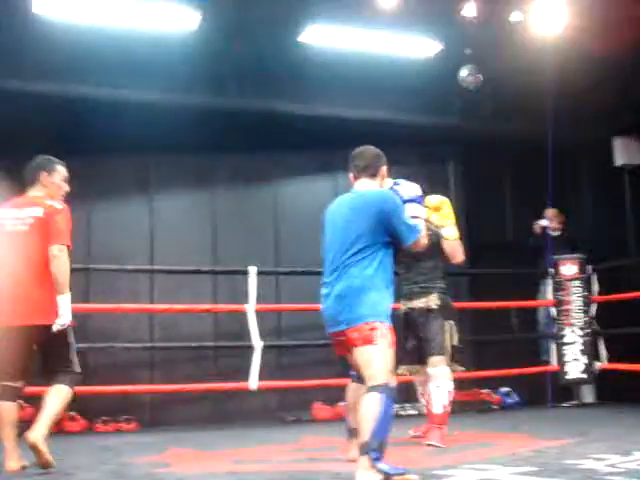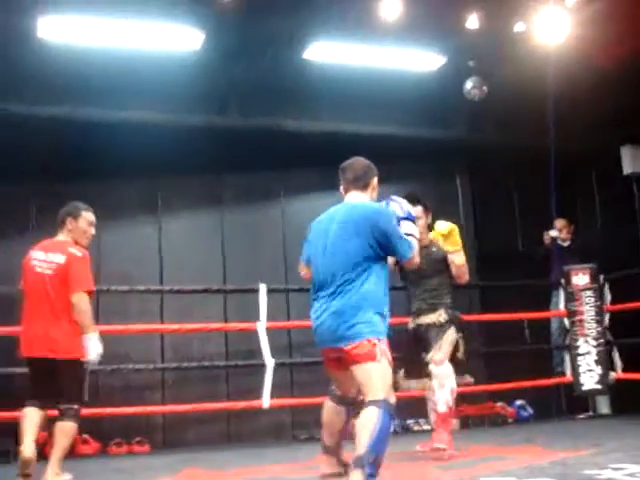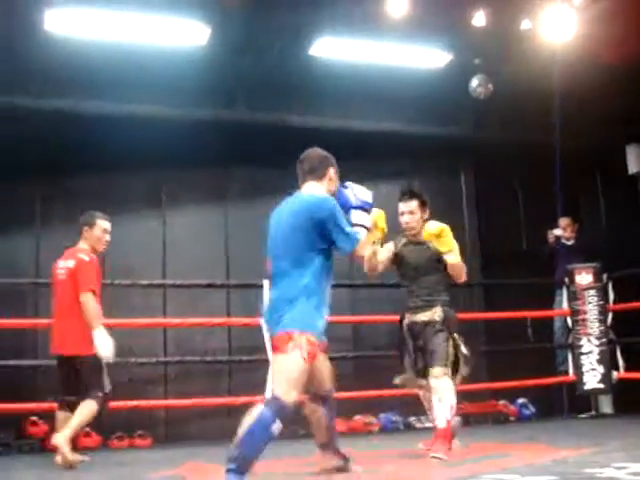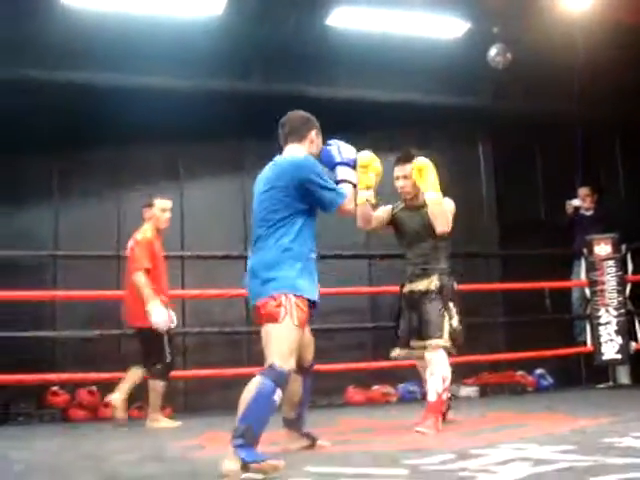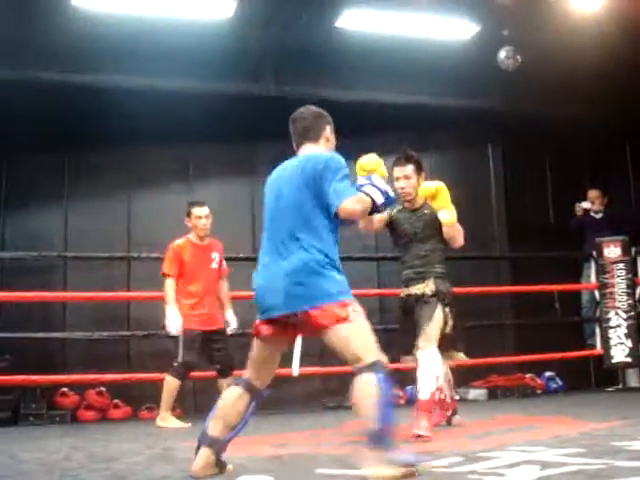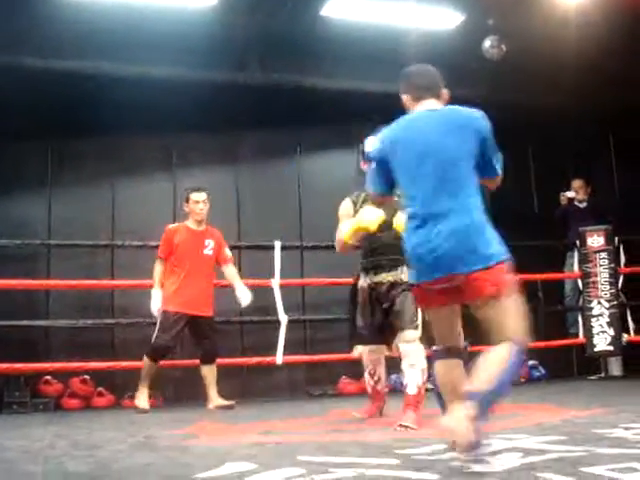
dt=0.5s
person 1, frame 1
left shoulder: (335, 207)
right shoulder: (384, 201)
right elbow: (418, 243)
left hip: (335, 307)
right hip: (363, 307)
left knee: (363, 375)
right knee: (381, 384)
left ankle: (358, 442)
person 1, frame 2
left shoulder: (320, 222)
right shoulder: (377, 214)
left elbow: (306, 272)
right elbow: (411, 260)
right wrist: (406, 222)
left hip: (325, 322)
right hip: (359, 322)
left knee: (345, 393)
right knee: (381, 400)
person 1, frame 3
left shoulder: (282, 210)
right shoulder: (323, 204)
right elbow: (358, 250)
right wrist: (361, 211)
left hip: (291, 312)
right hip: (298, 316)
left knee: (322, 386)
right knee: (281, 399)
left ankle: (329, 453)
person 1, frame 4
left shoulder: (271, 171)
right shoulder: (303, 165)
right elbow: (347, 206)
right wrist: (346, 167)
left hip: (276, 278)
right hip: (282, 280)
left knee: (304, 357)
right knee: (280, 366)
left ankle: (295, 431)
person 1, frame 5
left shoulder: (277, 177)
right shoulder: (326, 163)
right elbow: (348, 210)
right wrist: (375, 194)
left hip: (272, 293)
right hip: (316, 285)
left knee: (251, 381)
right knee: (370, 363)
person 1, frame 6
left shoulder: (389, 138)
right shoulder: (474, 120)
left elbow: (377, 196)
right elbow: (492, 180)
left wrist: (374, 159)
left hip: (424, 256)
right hip: (475, 247)
left knee: (446, 346)
right knee: (512, 341)
left ankle: (463, 422)
right ankle: (466, 413)
person 2, frame 1
left shoulder: (437, 228)
left elbow: (457, 257)
left wrist: (448, 223)
left hip: (435, 304)
right hip: (409, 307)
left knee: (437, 362)
right knee: (415, 367)
left ankle: (439, 427)
right ankle: (432, 421)
person 2, frame 2
left shoulder: (442, 246)
left elbow: (462, 278)
left wrist: (454, 248)
left hip: (443, 318)
right hip: (417, 323)
left knee: (439, 363)
right knee: (426, 379)
left ankle: (445, 428)
right ankle: (440, 432)
person 2, frame 3
left shoulder: (443, 240)
right shoulder: (395, 246)
left elbow: (460, 277)
right elbow: (371, 268)
left wrist: (448, 247)
left hip: (439, 317)
right hip: (413, 320)
left knee: (438, 376)
right knee: (425, 380)
left ankle: (442, 438)
right ankle: (446, 432)
person 2, frame 4
left shoulder: (443, 203)
right shoulder: (393, 211)
left elbow: (443, 226)
right elbow: (366, 222)
left wrist: (429, 185)
left hip: (437, 285)
right hip: (412, 288)
left knee: (434, 347)
right knee: (419, 350)
left ankle: (433, 413)
right ankle: (442, 401)
person 2, frame 5
left shoulder: (435, 208)
right shoulder: (391, 213)
left elbow: (456, 242)
right elbow: (366, 222)
left wrist: (445, 207)
left hip: (432, 289)
right hip: (405, 292)
left knee: (426, 349)
right knee: (427, 354)
left ankle: (425, 416)
right ankle: (446, 405)
person 2, frame 6
right shoulder: (352, 204)
right elbow: (341, 246)
right wrist: (357, 227)
left hip: (401, 277)
right hip: (369, 280)
left knee: (410, 338)
right knee: (370, 348)
left ankle: (412, 407)
right ankle: (376, 402)
person 3, frame 1
right shoulder: (54, 209)
right elbow: (58, 255)
right wrist: (63, 299)
right hip: (44, 311)
right knee: (65, 373)
right ankle: (38, 431)
person 3, frame 2
left shoulder: (34, 252)
right shoulder: (77, 255)
left elbow: (27, 295)
right elbow: (79, 300)
right wrist: (91, 336)
left hip: (33, 341)
right hip: (67, 344)
left knee: (35, 400)
right knee: (69, 407)
left ankle: (27, 446)
person 3, frame 3
left shoulder: (63, 259)
right shoulder: (87, 258)
right elbow: (87, 298)
right wrist: (100, 332)
left hip: (63, 340)
right hip: (84, 342)
left knee: (69, 395)
right knee: (98, 393)
left ankle: (64, 451)
right ankle: (63, 437)
person 3, frame 4
left shoulder: (148, 238)
right shoulder: (145, 238)
right elbow: (139, 276)
left wrist: (163, 305)
right wrist: (154, 305)
left hip: (142, 314)
right hip: (148, 313)
left knee: (149, 362)
right knee: (162, 363)
left ankle: (119, 395)
right ankle: (155, 416)
person 3, frame 5
left shoulder: (217, 247)
right shoulder: (178, 247)
right elbow: (169, 280)
left wrist: (229, 310)
right wrist: (172, 309)
left hip: (214, 320)
right hip: (187, 319)
left knee: (225, 363)
right knee: (183, 364)
right ankle: (165, 415)
person 3, frame 6
left shoulder: (215, 236)
right shoulder: (173, 231)
left elbow: (227, 265)
right elbow: (160, 262)
left wrist: (240, 287)
right wrist: (156, 291)
left hip: (203, 307)
right hip: (174, 304)
left knee: (209, 351)
right knee: (159, 346)
left ankle: (213, 397)
right ankle: (142, 390)
person 4, frame 1
left shoulder: (569, 236)
right shoulder: (542, 236)
left elbow: (576, 252)
right elbow: (534, 251)
right wrist: (537, 235)
right hip: (547, 281)
right knee: (544, 319)
right ankle: (547, 357)
person 4, frame 2
left shoulder: (578, 246)
right shoulder: (552, 246)
right wrist: (547, 246)
right hip: (558, 292)
right knee: (557, 330)
right ankle: (560, 368)
person 4, frame 3
left shoulder: (582, 245)
right shoulder: (556, 245)
right wrist: (551, 245)
right hip: (562, 290)
right knee: (560, 329)
right ankle: (563, 367)
person 4, frame 4
left shoulder: (601, 215)
right shoulder: (575, 216)
right wrist: (569, 215)
right hip: (580, 261)
right knee: (578, 300)
right ankle: (581, 338)
person 4, frame 5
left shoulder: (611, 218)
right shoulder: (584, 219)
right elbow: (574, 232)
right wrist: (578, 217)
right hip: (590, 264)
right knee: (588, 303)
right ankle: (591, 341)
person 4, frame 6
left shoulder: (595, 207)
right shoulder: (568, 208)
left elbow: (605, 223)
right elbow: (558, 221)
left wrist: (587, 200)
right wrist: (563, 206)
right hip: (573, 252)
right knee: (571, 293)
right ankle: (573, 330)
